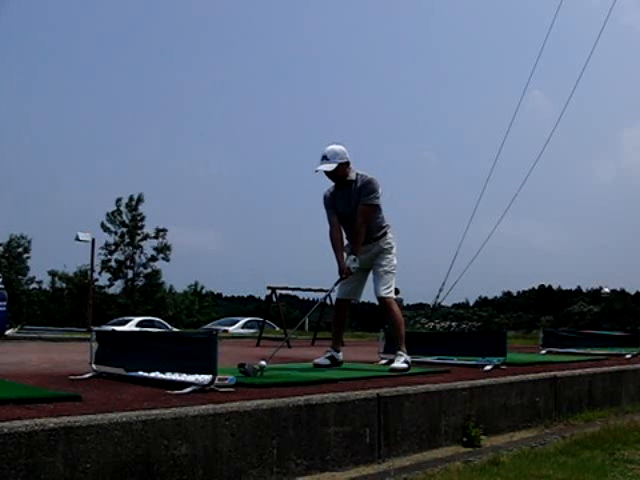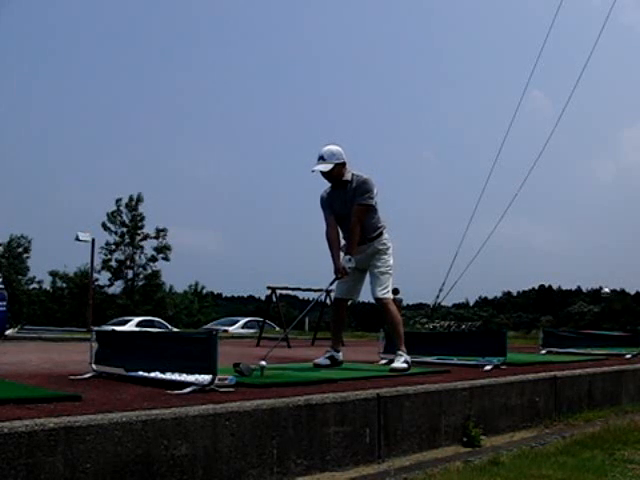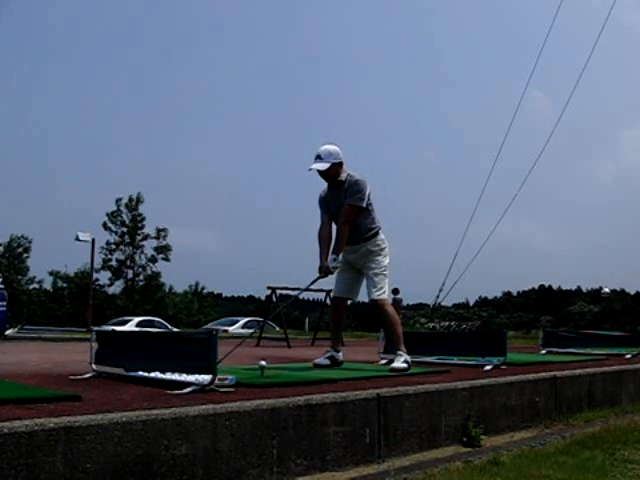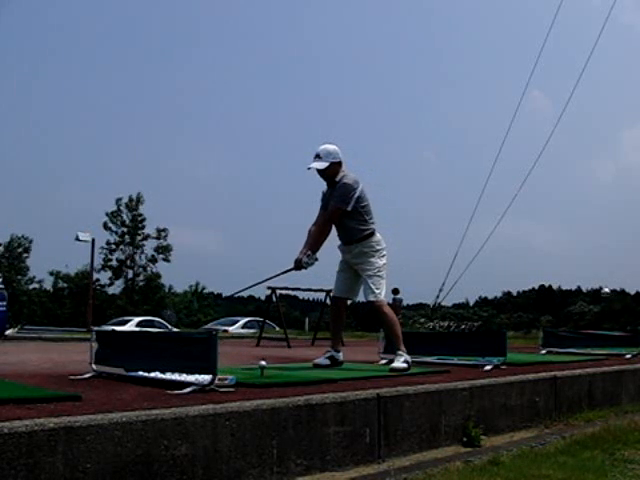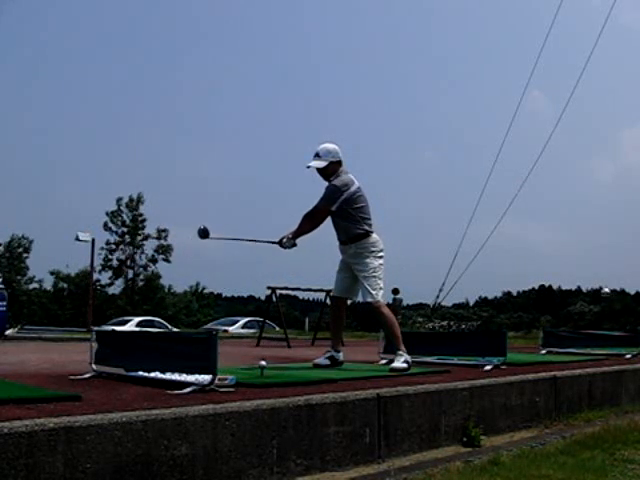
dt=1s
person 1, frame 1
left shoulder: (368, 183)
right shoulder: (330, 195)
left elbow: (361, 223)
right elbow: (335, 229)
left wrist: (354, 257)
right wrist: (341, 262)
left hip: (380, 245)
right hip: (355, 248)
left knee: (385, 297)
right knee: (341, 300)
left ankle: (402, 353)
right ankle: (335, 352)
person 1, frame 2
left shoulder: (363, 184)
right shoulder: (326, 196)
left elbow: (356, 222)
right elbow: (332, 229)
left wrist: (349, 257)
right wrist: (337, 261)
left hip: (376, 246)
right hip: (352, 249)
left knee: (383, 298)
right knee: (339, 300)
left ankle: (402, 353)
right ankle: (335, 352)
person 1, frame 3
left shoulder: (356, 184)
right shoulder: (325, 195)
left elbow: (345, 223)
right elbow: (325, 228)
left wrist: (334, 257)
right wrist: (323, 260)
left hip: (371, 247)
right hip: (350, 251)
left knee: (379, 300)
right knee: (338, 300)
left ankle: (402, 353)
right ankle: (335, 352)
person 1, frame 4
left shoulder: (348, 185)
right shoulder: (329, 192)
left elbow: (327, 224)
right elbow: (317, 225)
left wrist: (311, 254)
right wrist: (303, 252)
left hip: (368, 248)
right hip: (348, 250)
left knee: (376, 301)
right knee: (337, 300)
left ankle: (402, 353)
right ankle: (335, 352)
person 1, frame 5
left shoulder: (341, 185)
right shoulder: (338, 184)
left elbow: (313, 216)
right elbow: (316, 219)
left wrist: (292, 236)
right wrist: (293, 235)
left hip: (365, 249)
right hip: (349, 250)
left knee: (374, 302)
right knee: (337, 300)
left ankle: (402, 353)
right ankle: (335, 352)
